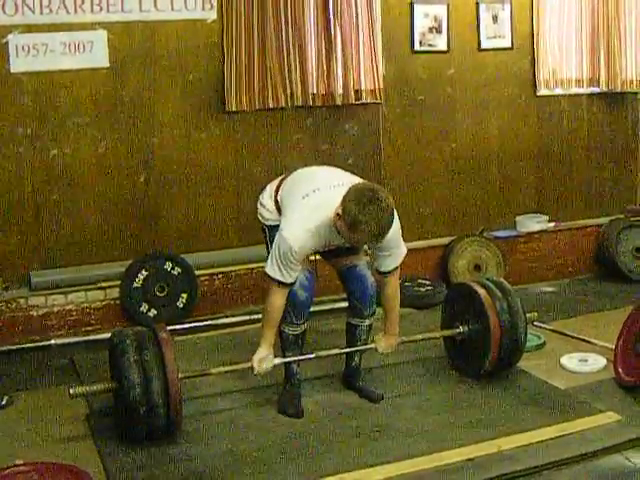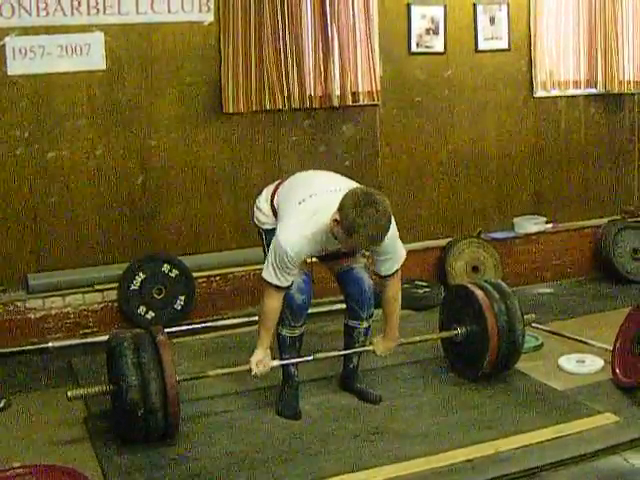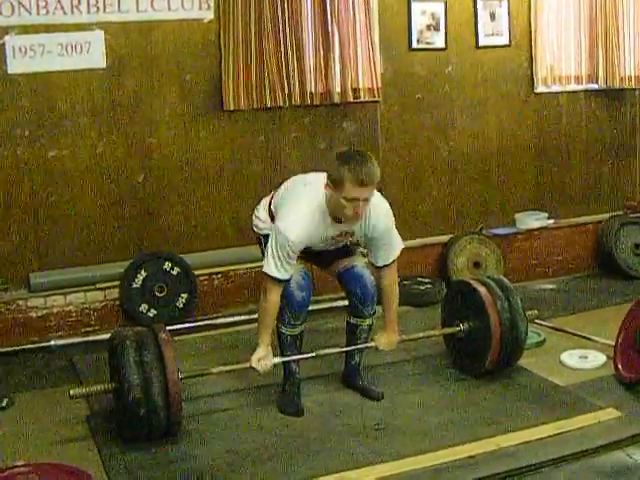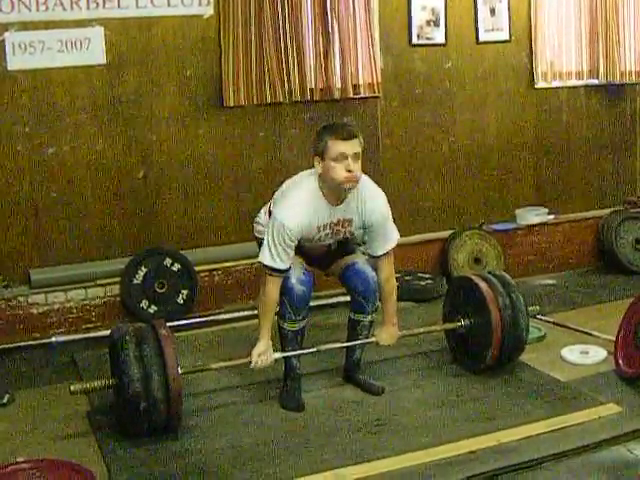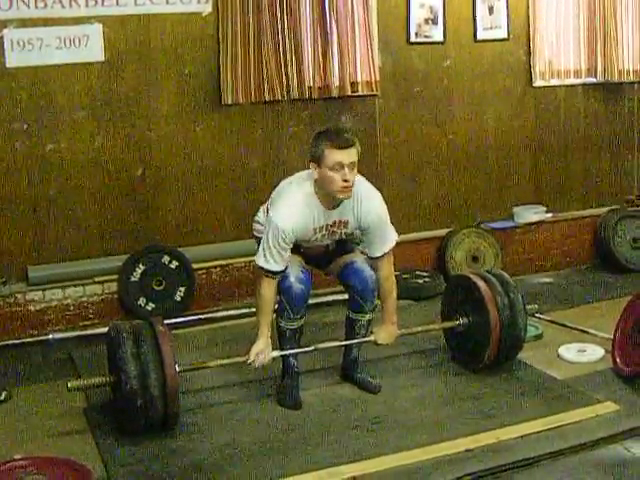
dt=0.4s
person 1, frame 1
left shoulder: (386, 223)
right shoulder: (298, 231)
left elbow: (389, 277)
right elbow: (278, 290)
left wrist: (391, 332)
right wrist: (265, 346)
right hip: (279, 211)
left knee: (365, 286)
right knee: (299, 292)
left ankle: (353, 373)
right ankle: (292, 381)
person 1, frame 2
left shoulder: (382, 228)
right shoulder: (294, 236)
left elbow: (391, 279)
right elbow: (273, 294)
left wrist: (390, 335)
right wrist: (262, 348)
right hip: (276, 215)
left knee: (362, 289)
right knee: (296, 295)
left ankle: (351, 375)
right ankle: (290, 382)
person 1, frame 3
left shoulder: (379, 212)
right shoulder: (294, 223)
left elbow: (388, 271)
right elbow: (272, 289)
left wrist: (391, 329)
right wrist: (264, 345)
left hip: (334, 240)
right hip: (273, 225)
left knee: (365, 287)
right knee: (296, 293)
left ankle: (353, 371)
right ankle: (291, 380)
person 1, frame 4
left shoulder: (373, 199)
right shoulder: (292, 210)
left elbow: (384, 264)
right elbow: (271, 281)
left wrist: (390, 322)
right wrist: (264, 339)
left hip: (336, 242)
right hip: (278, 238)
left knee: (367, 283)
right knee: (297, 289)
left ankle: (353, 366)
right ankle: (292, 375)
person 1, frame 5
left shoulder: (370, 200)
right shoulder: (287, 211)
left elbow: (384, 263)
right elbow: (268, 280)
left wrist: (389, 322)
right wrist: (263, 337)
left hip: (335, 241)
right hip: (285, 243)
left knee: (365, 280)
right knee: (295, 286)
left ankle: (351, 364)
right ankle: (290, 373)
